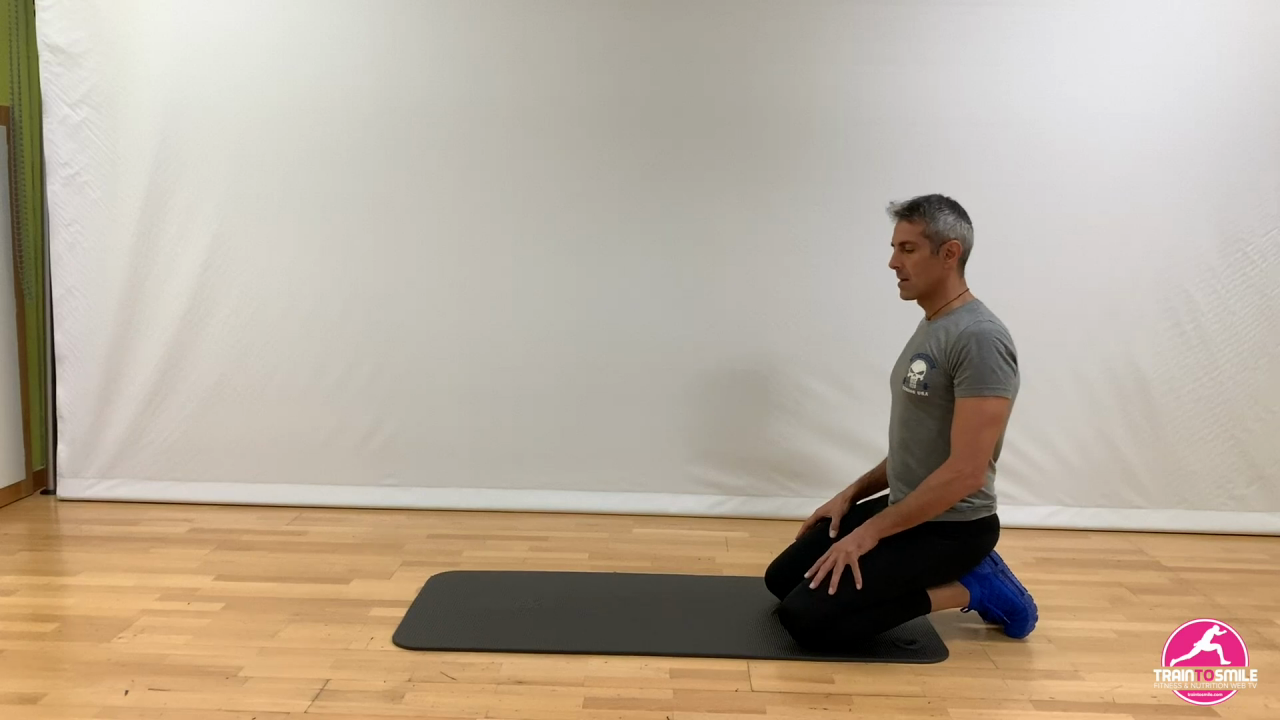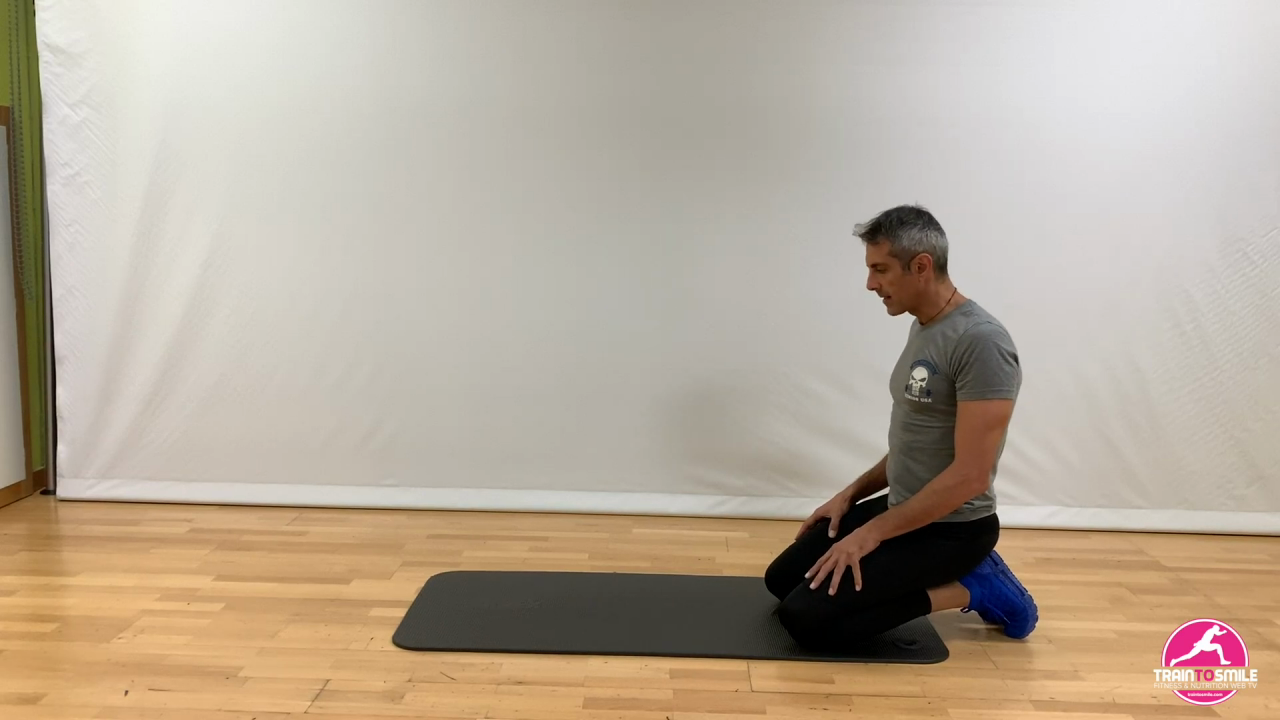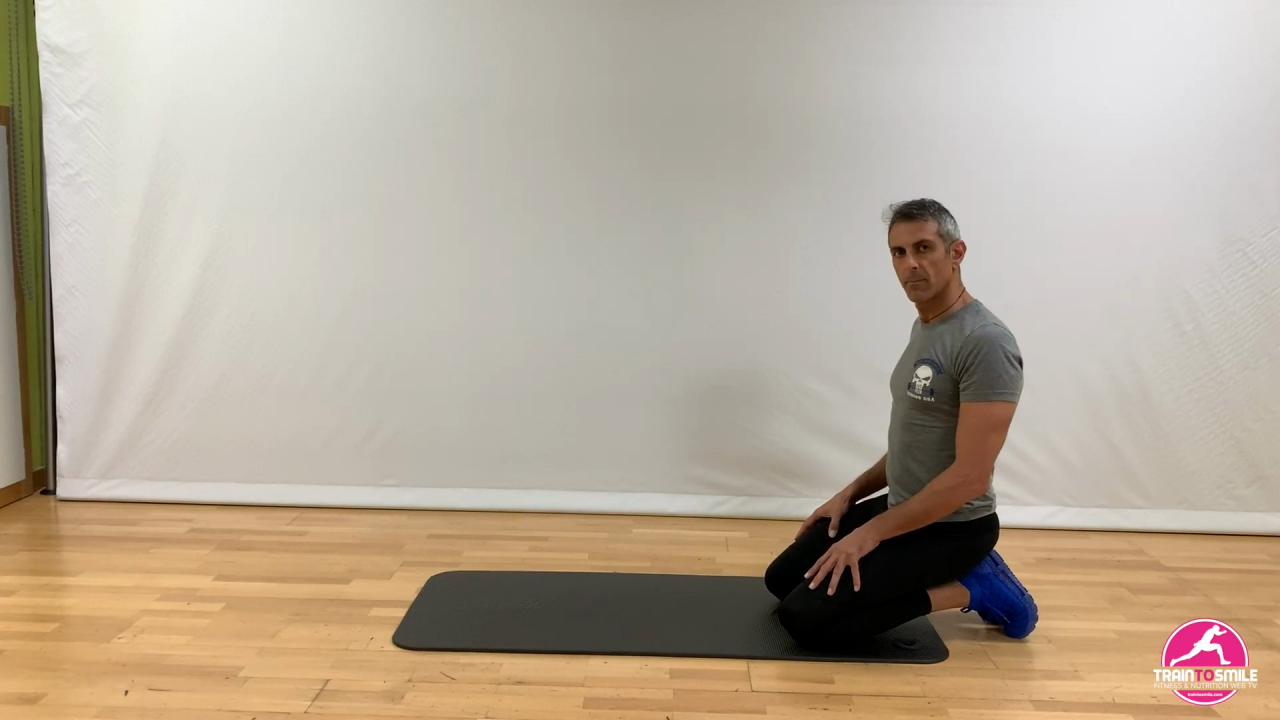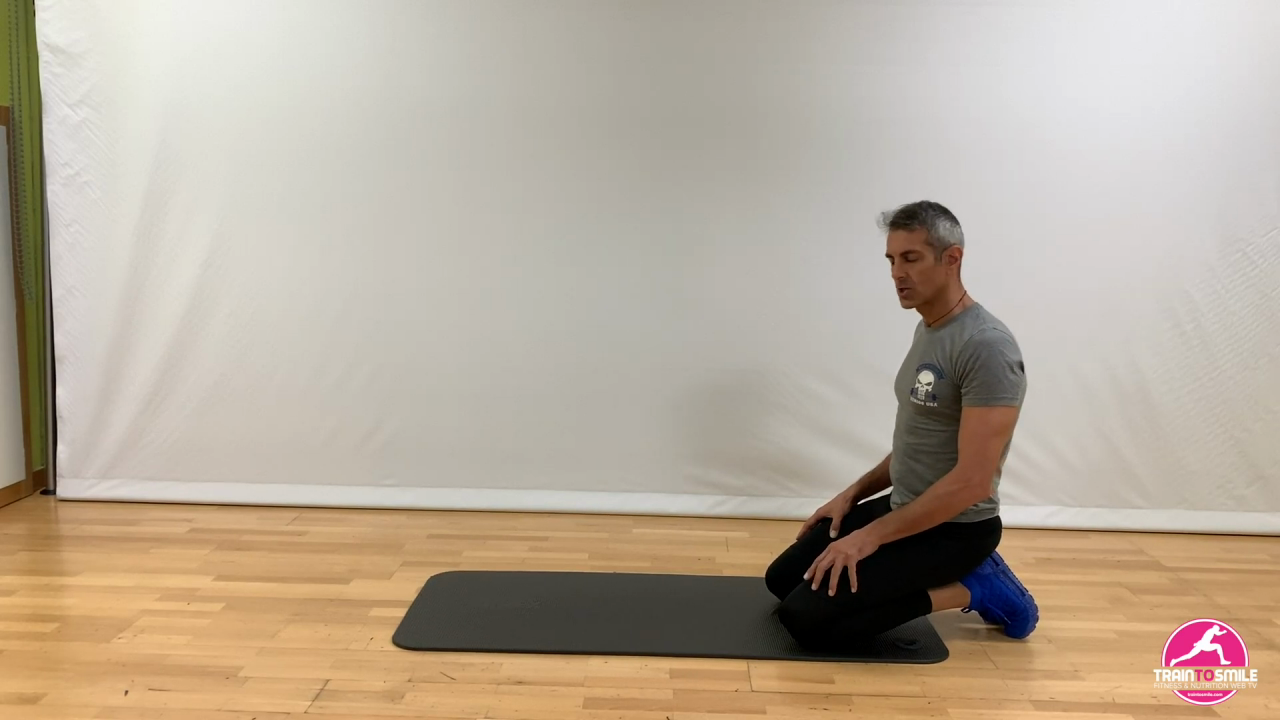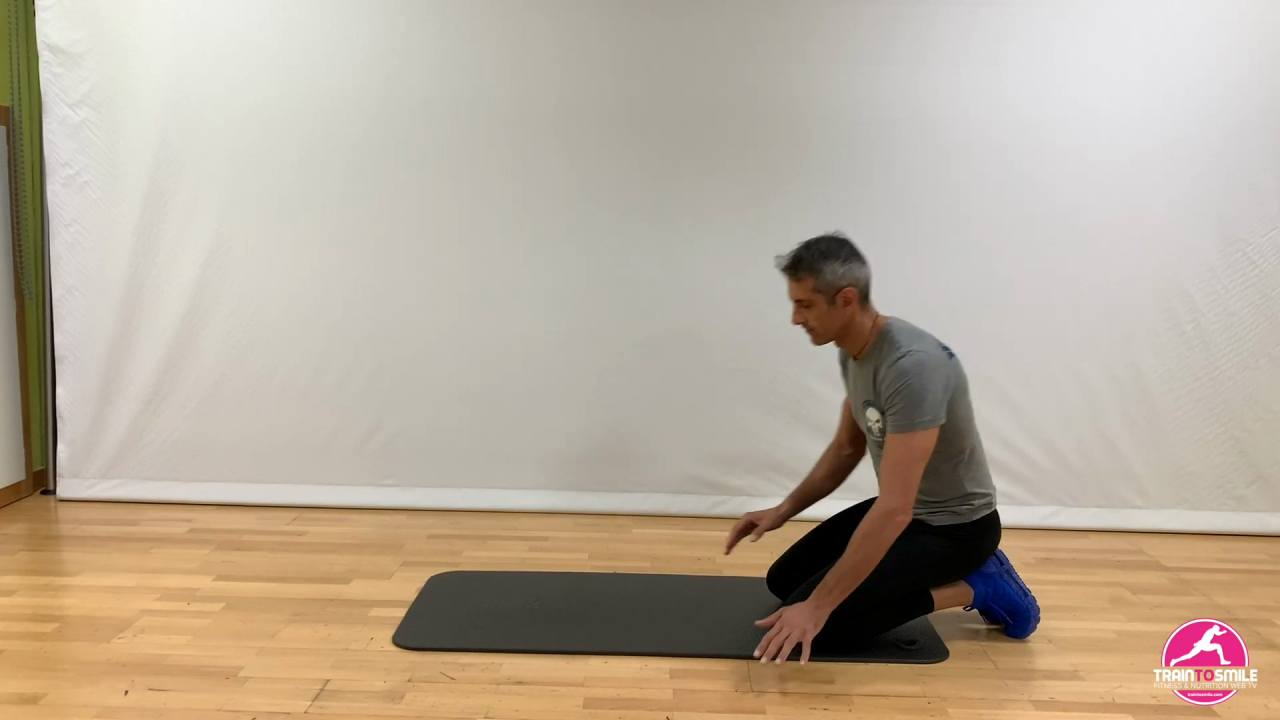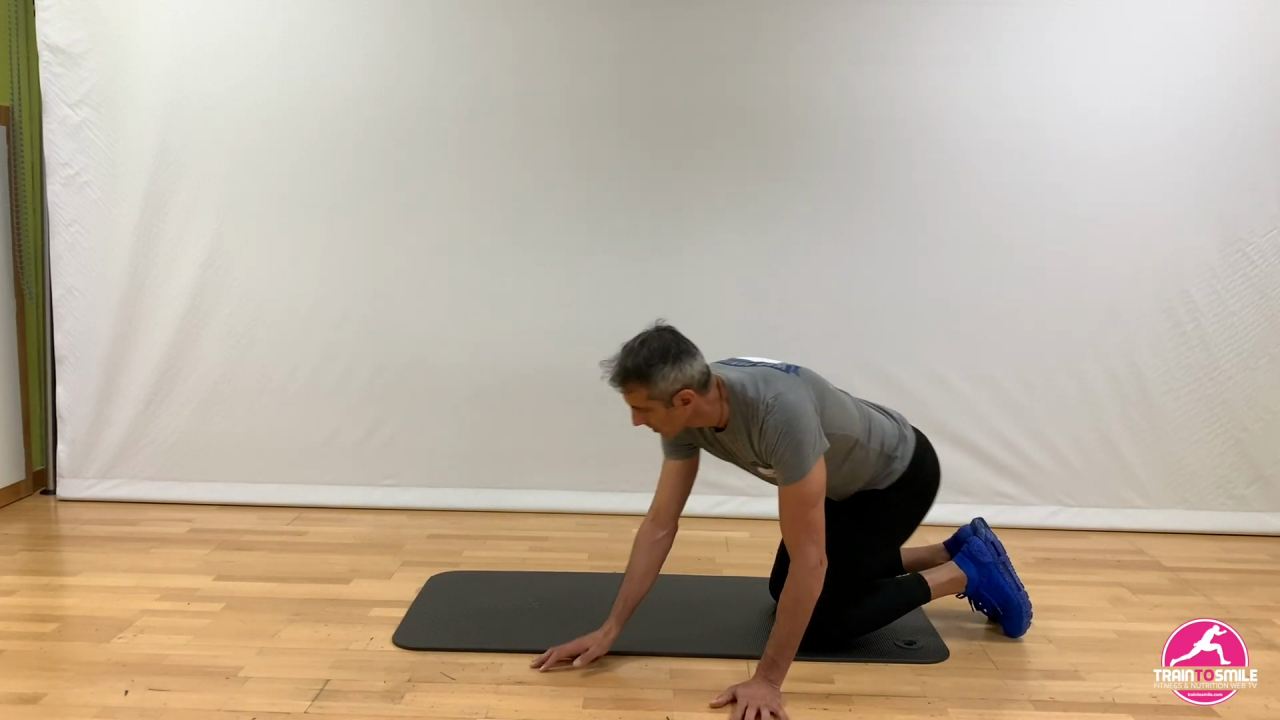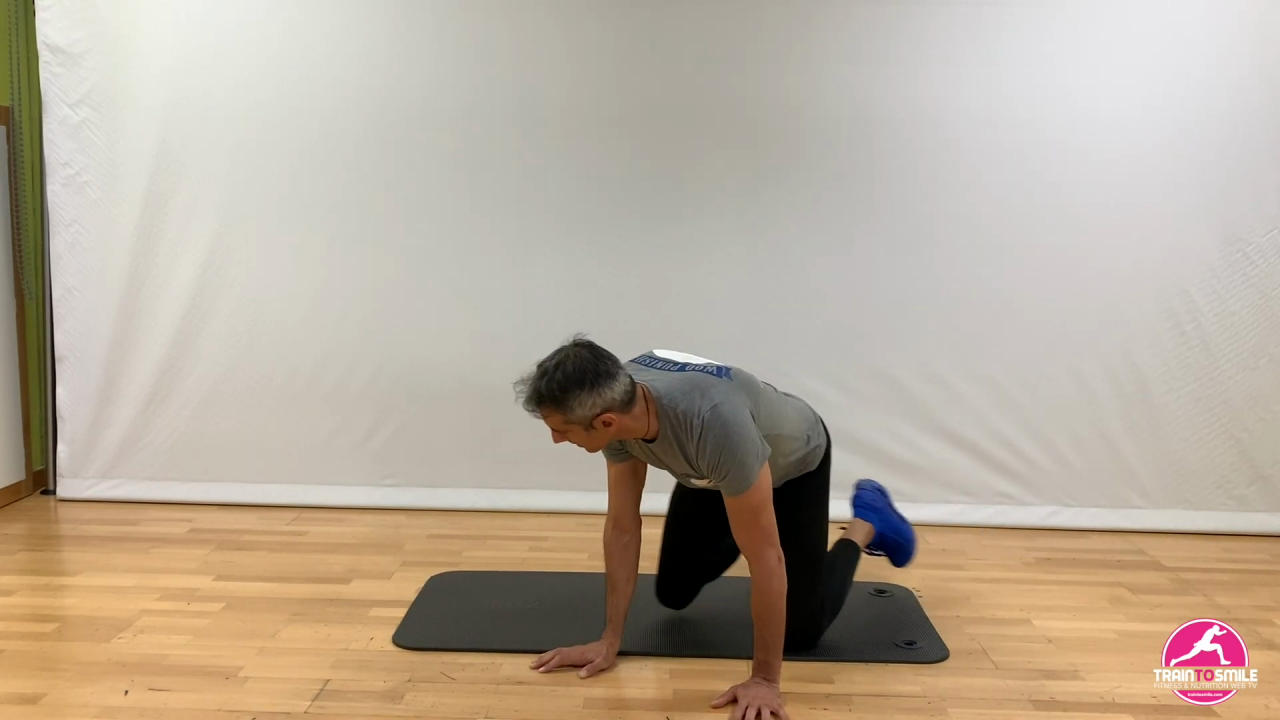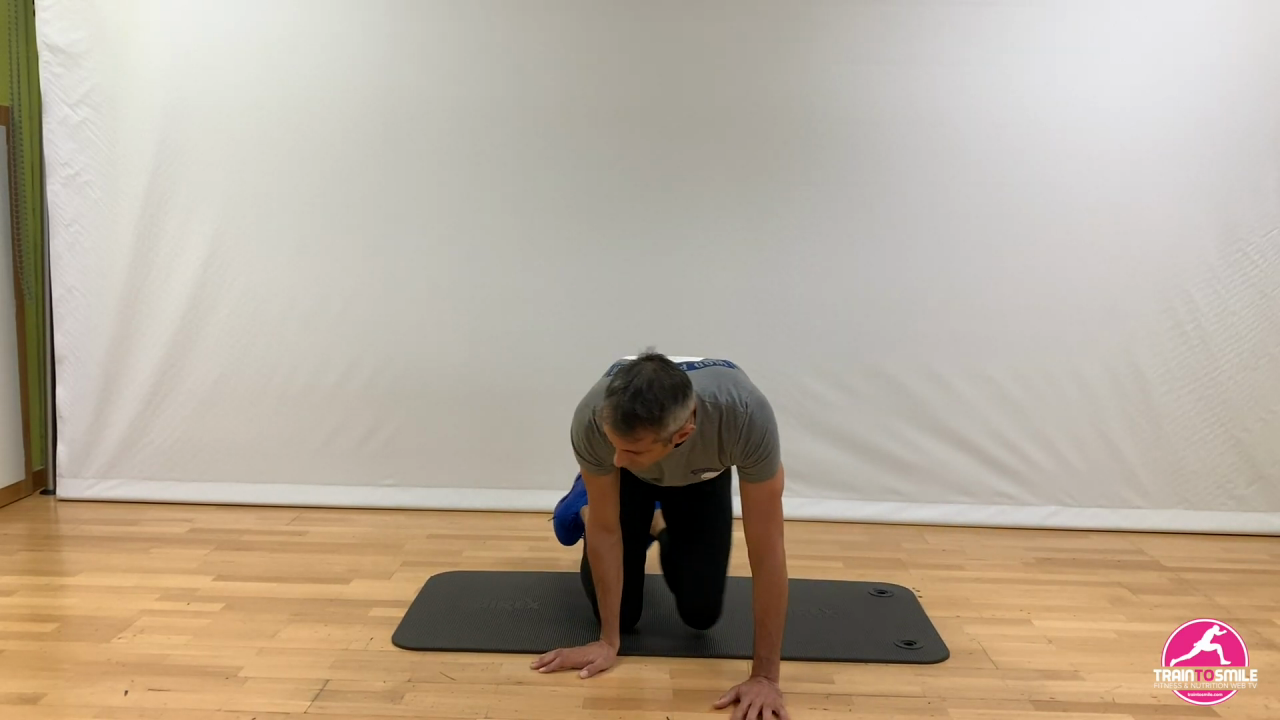
dt=0.4s
person 1, frame 1
left shoulder: (979, 339)
right shoulder: (932, 327)
left elbow: (965, 471)
left wrist: (870, 533)
right wrist: (852, 494)
left hip: (949, 528)
right hip: (906, 507)
left knee: (804, 617)
right knee: (783, 579)
left ankle: (970, 589)
right ankle: (956, 576)
person 1, frame 2
left shoulder: (979, 342)
right shoulder: (923, 329)
left elbow: (970, 475)
left wrist: (872, 533)
right wrist: (851, 493)
left hip: (949, 528)
right hip: (903, 506)
left knee: (805, 617)
right knee: (783, 579)
left ankle: (969, 588)
right ankle: (957, 576)
person 1, frame 3
left shoulder: (985, 343)
right shoulder: (924, 328)
left elbow: (971, 476)
left wrist: (872, 534)
right wrist: (850, 494)
left hip: (948, 528)
right hip: (902, 506)
left knee: (803, 617)
right knee: (783, 579)
left ankle: (970, 589)
right ankle: (956, 578)
person 1, frame 4
left shoulder: (986, 347)
right shoulder: (928, 330)
left elbow: (971, 482)
left wrist: (870, 537)
right wrist: (852, 494)
left hip: (952, 530)
right hip: (905, 508)
left knee: (805, 617)
right knee: (783, 579)
left ankle: (969, 590)
right ankle: (956, 579)
person 1, frame 5
left shoulder: (912, 366)
right shoulder: (851, 351)
left elbow: (896, 507)
right elbow: (847, 446)
left wrist: (817, 609)
right wrist: (783, 510)
left hip: (952, 530)
right hip: (910, 512)
right knee: (785, 580)
left ankle: (969, 590)
right ankle: (952, 568)
person 1, frame 6
left shoulder: (779, 412)
right shoulder: (678, 408)
left elbow: (809, 558)
right elbow: (659, 524)
left wrist: (767, 680)
right wrist: (611, 629)
left hip: (898, 476)
right hip: (841, 475)
left knee: (819, 622)
right knee: (785, 591)
left ankle: (963, 573)
right ankle: (951, 550)
person 1, frame 7
left shoulder: (712, 424)
right shoulder: (613, 406)
left elbow: (766, 560)
right elbow: (621, 523)
left wrist: (766, 679)
right wrist: (610, 640)
left hip: (795, 465)
left knee: (800, 632)
right knee: (673, 593)
left ankle: (866, 529)
person 1, frame 8
left shoulder: (747, 415)
right shoulder: (595, 419)
left elbow: (767, 550)
right elbow: (605, 528)
left wrist: (765, 676)
right wrist: (608, 641)
left hip: (698, 477)
left knee: (701, 612)
right knee: (619, 612)
left ankle: (656, 524)
right ankle: (582, 506)
